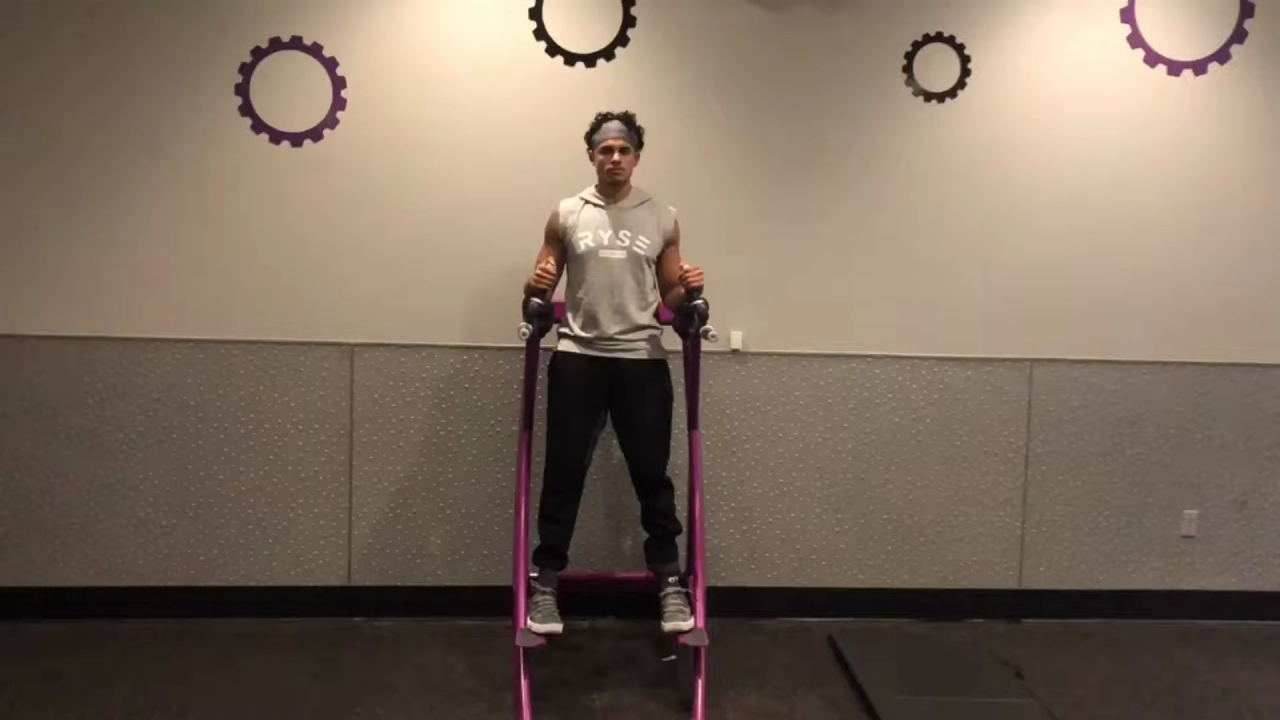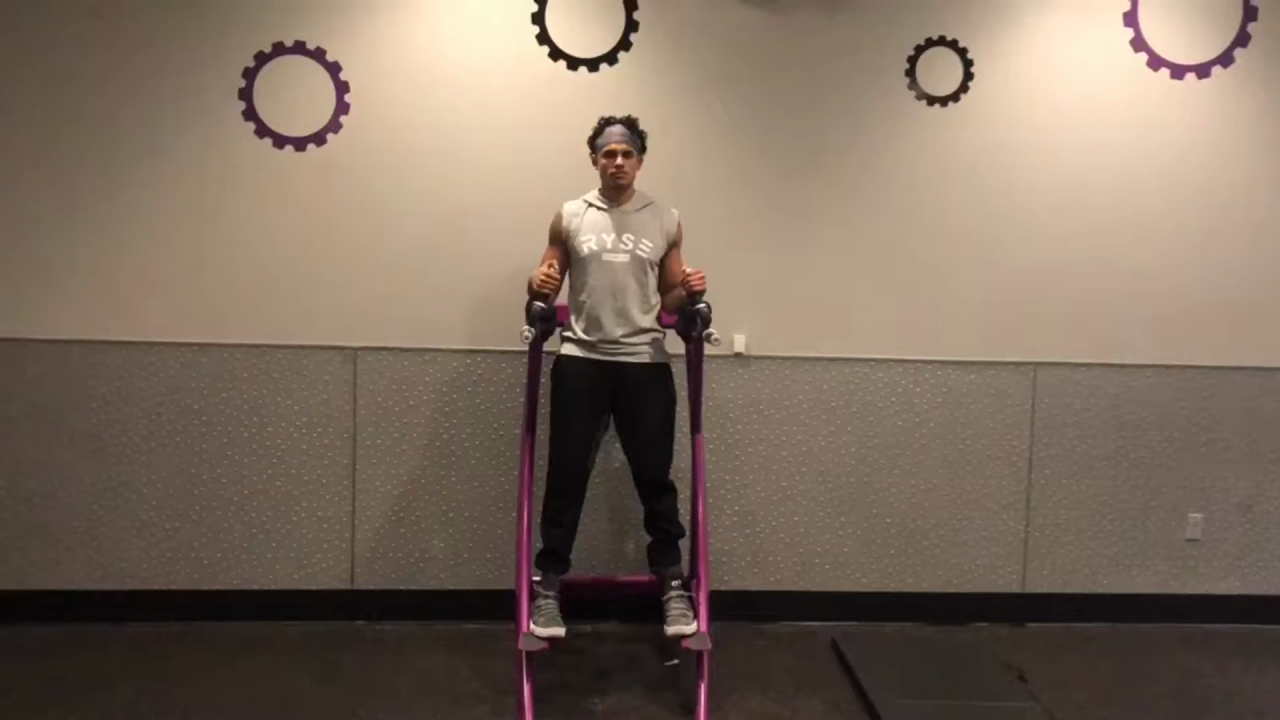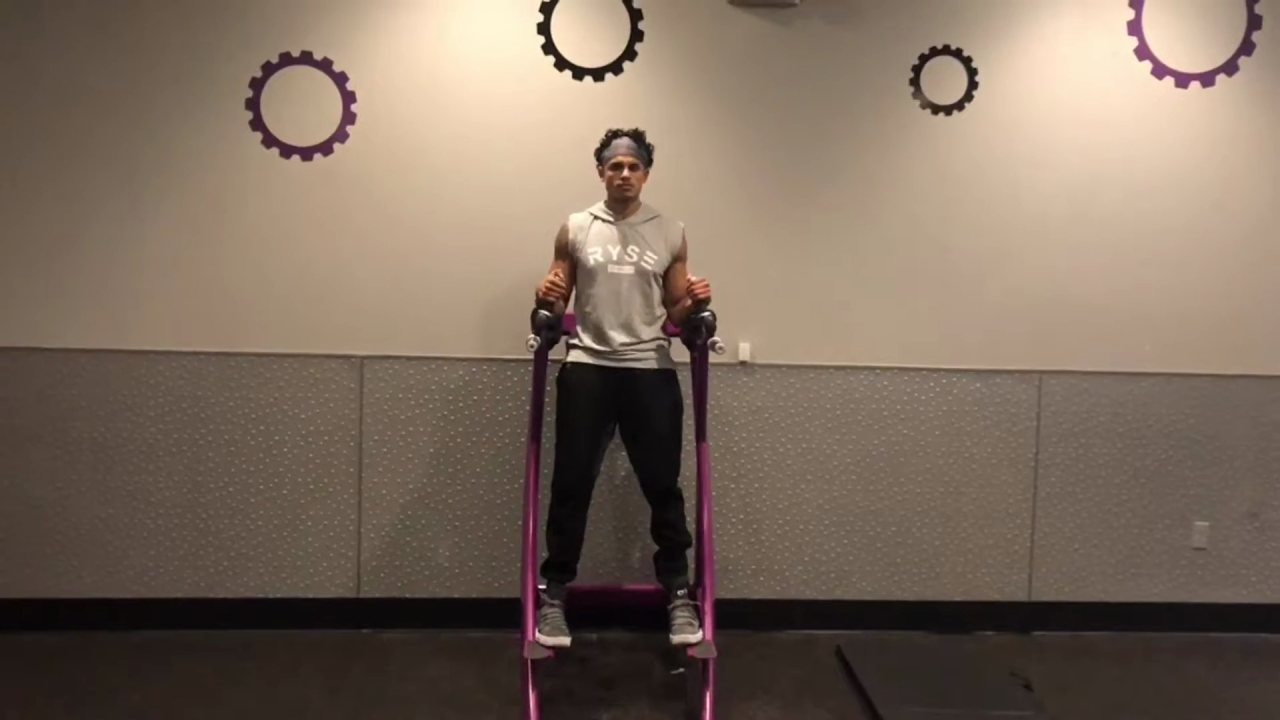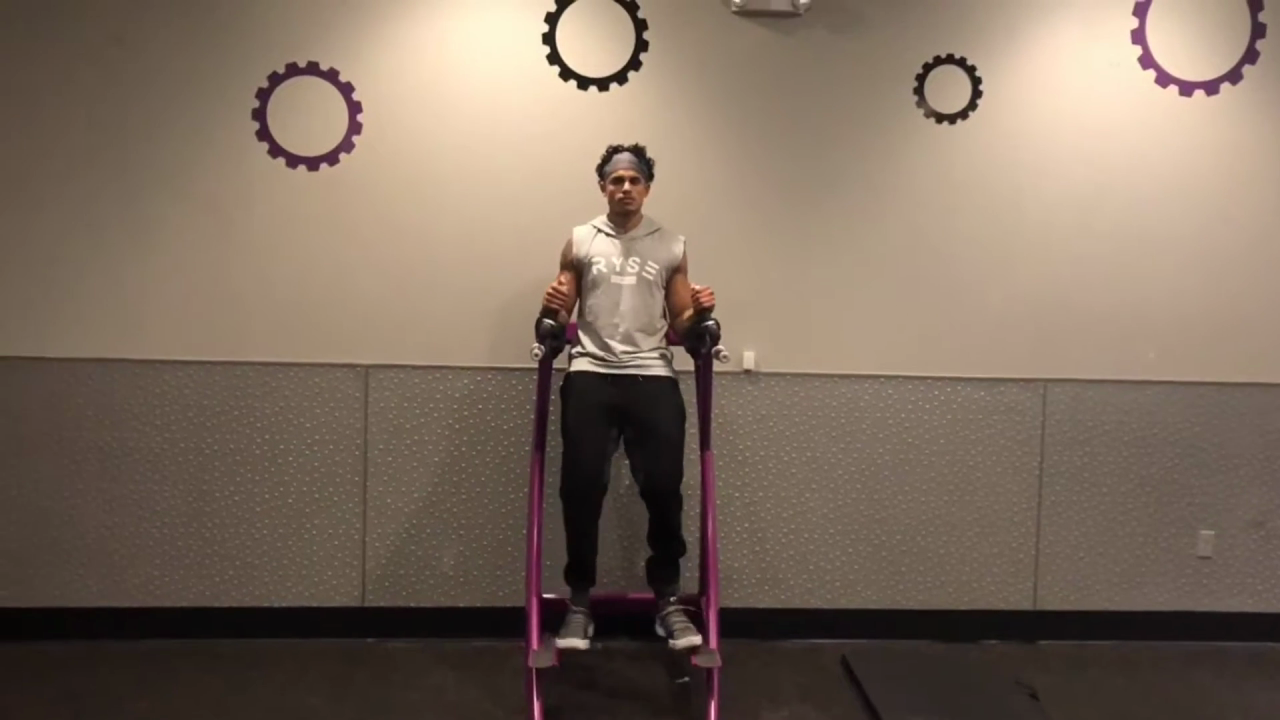
dt=0.3s
person 1, frame 1
left shoulder: (662, 218)
right shoulder: (566, 215)
left elbow: (670, 297)
right elbow: (543, 285)
left wrist: (689, 288)
right wrist: (535, 287)
left hip: (641, 359)
right hip: (578, 357)
left knee: (651, 474)
right knee: (563, 473)
left ankle: (670, 582)
right ankle: (545, 583)
person 1, frame 2
left shoulder: (666, 221)
right shoulder: (569, 217)
left elbow: (670, 299)
right elbow: (549, 284)
left wrist: (691, 290)
right wrist: (538, 286)
left hip: (644, 364)
right hip: (581, 361)
left knee: (654, 478)
right knee: (566, 476)
left ankle: (673, 586)
right ankle: (548, 586)
person 1, frame 3
left shoulder: (671, 233)
right shoulder: (575, 229)
left elbow: (675, 310)
right elbow: (557, 300)
left wrist: (696, 301)
right wrist: (545, 295)
left hip: (650, 370)
right hip: (587, 367)
left knee: (662, 485)
right knee: (571, 483)
left ankle: (679, 594)
right ankle: (553, 595)
person 1, frame 4
left shoulder: (671, 246)
right shoulder: (580, 242)
left elbow: (678, 324)
right elbow: (561, 318)
left wrist: (700, 311)
right wrist: (552, 308)
left hip: (652, 375)
right hip: (591, 374)
left knee: (662, 486)
right knee: (582, 486)
left ankle: (669, 599)
right ankle: (579, 602)
